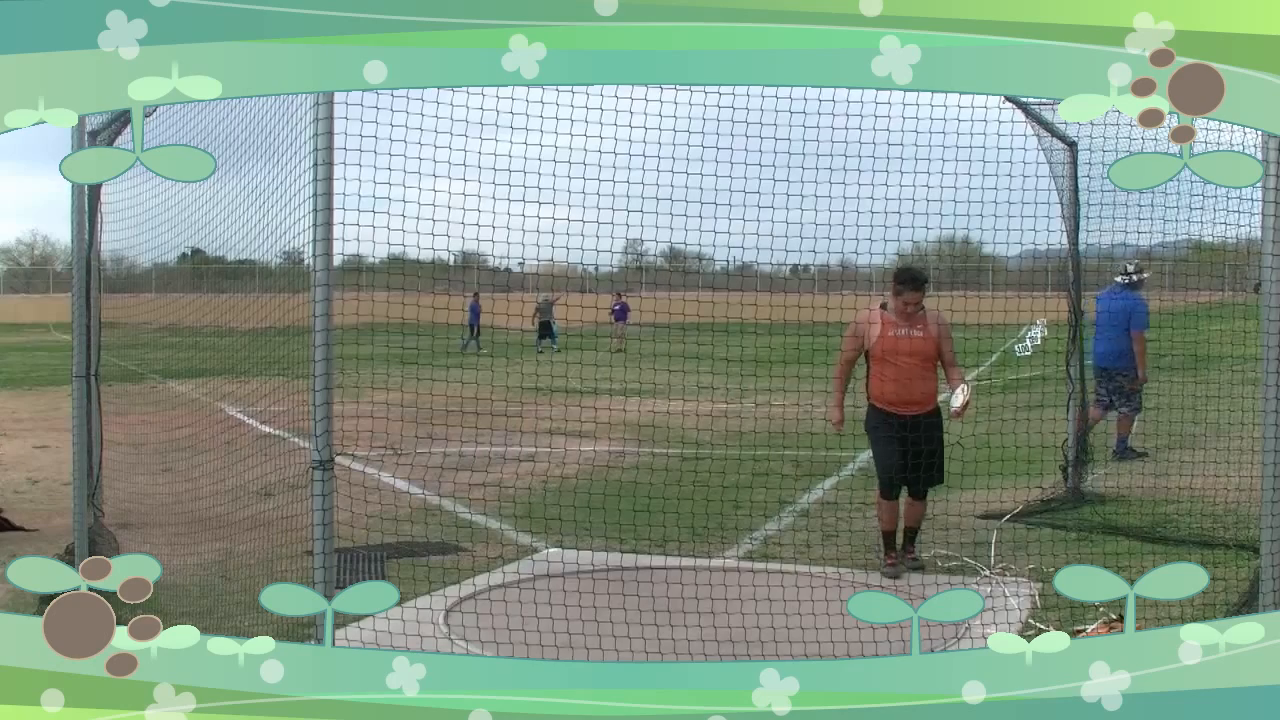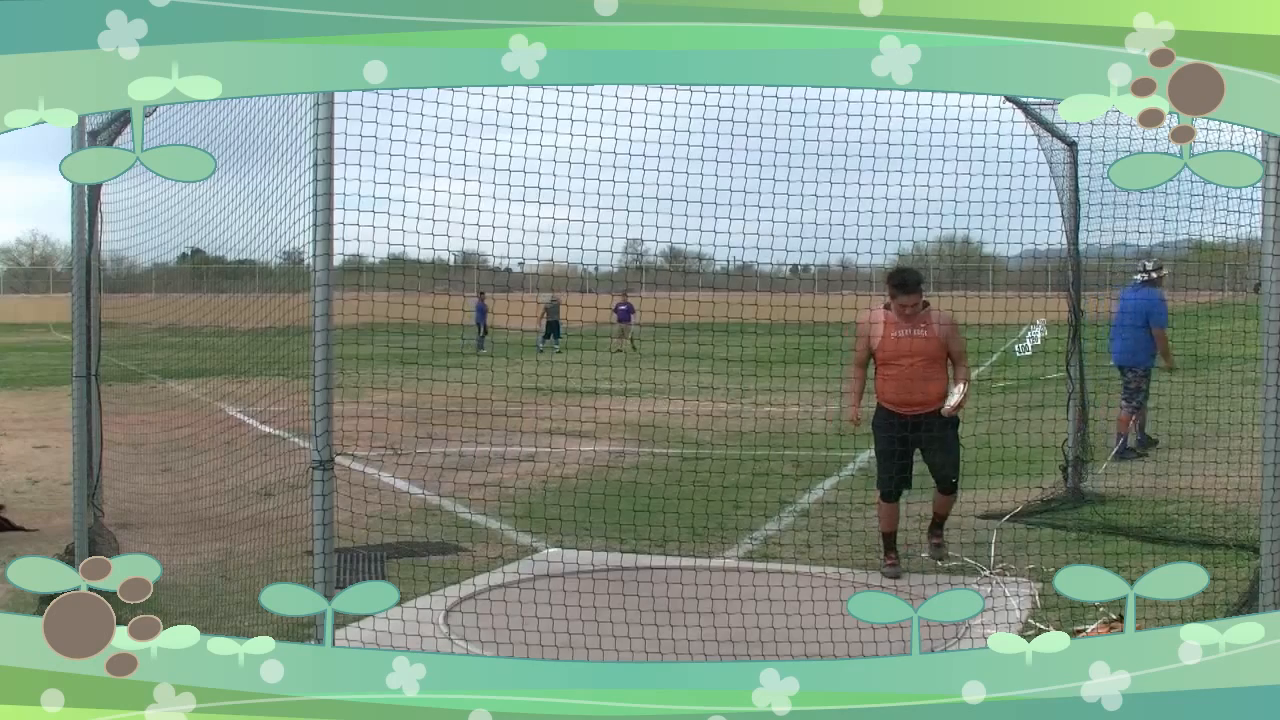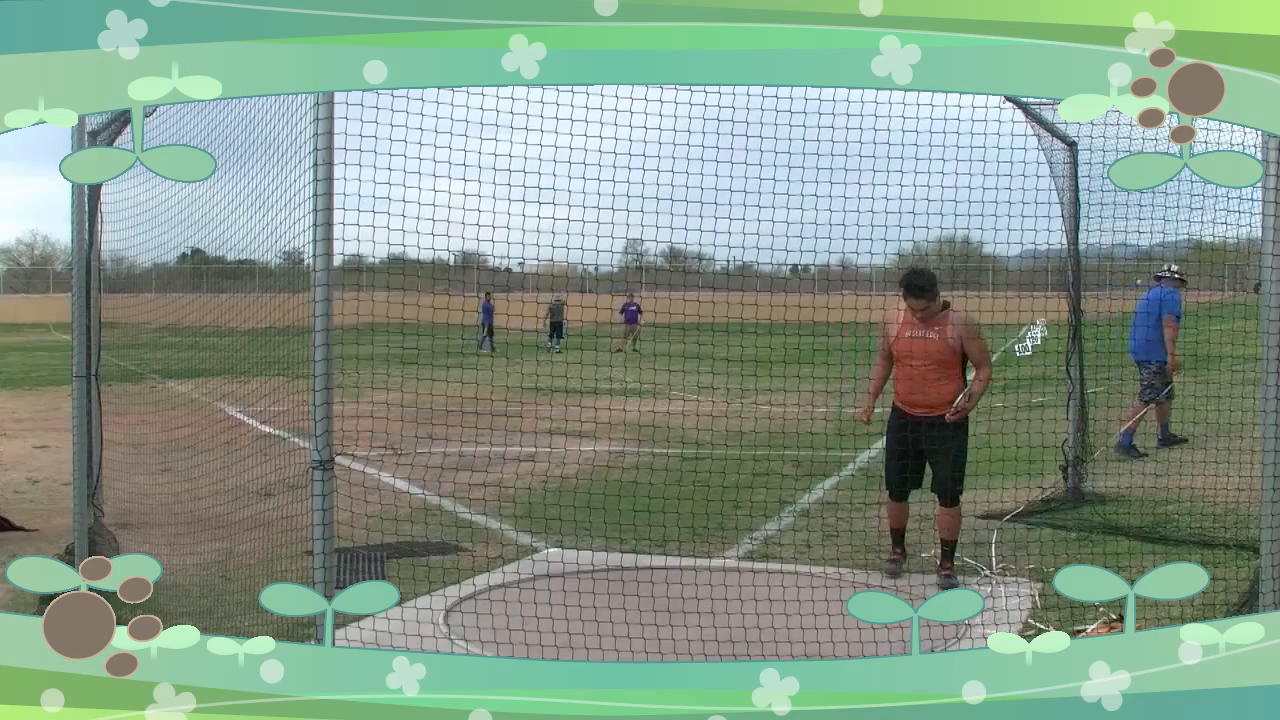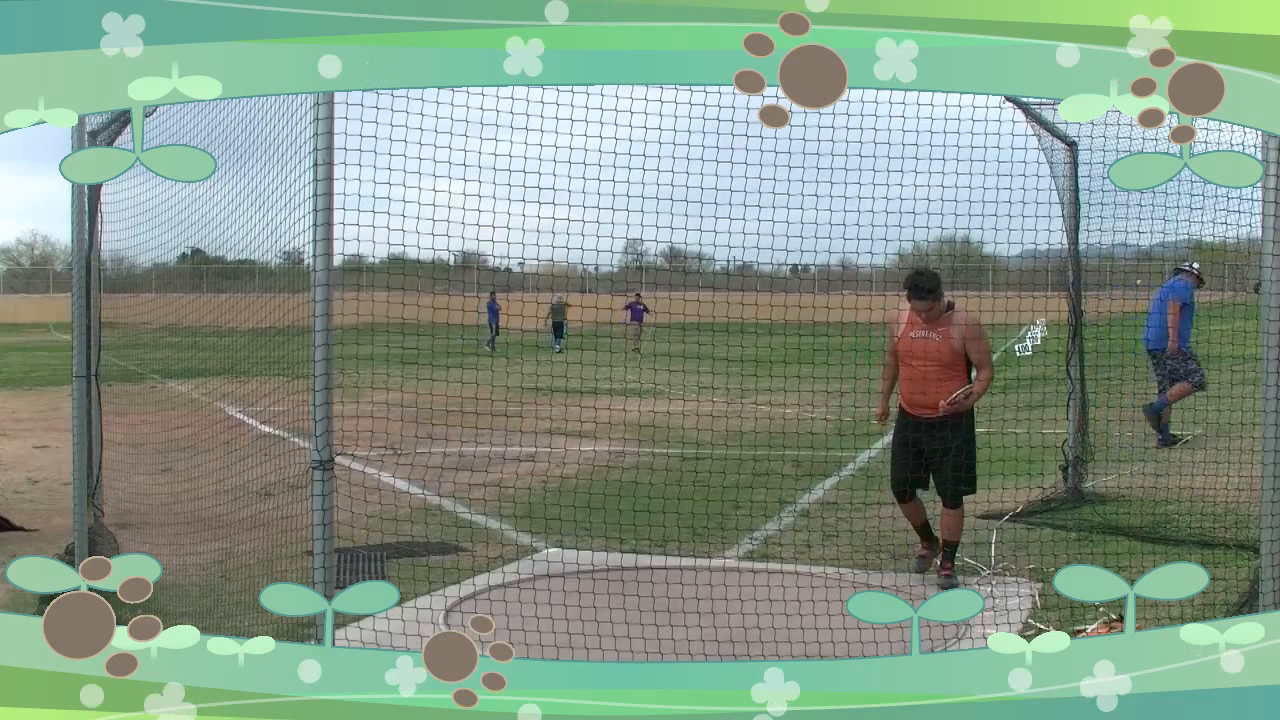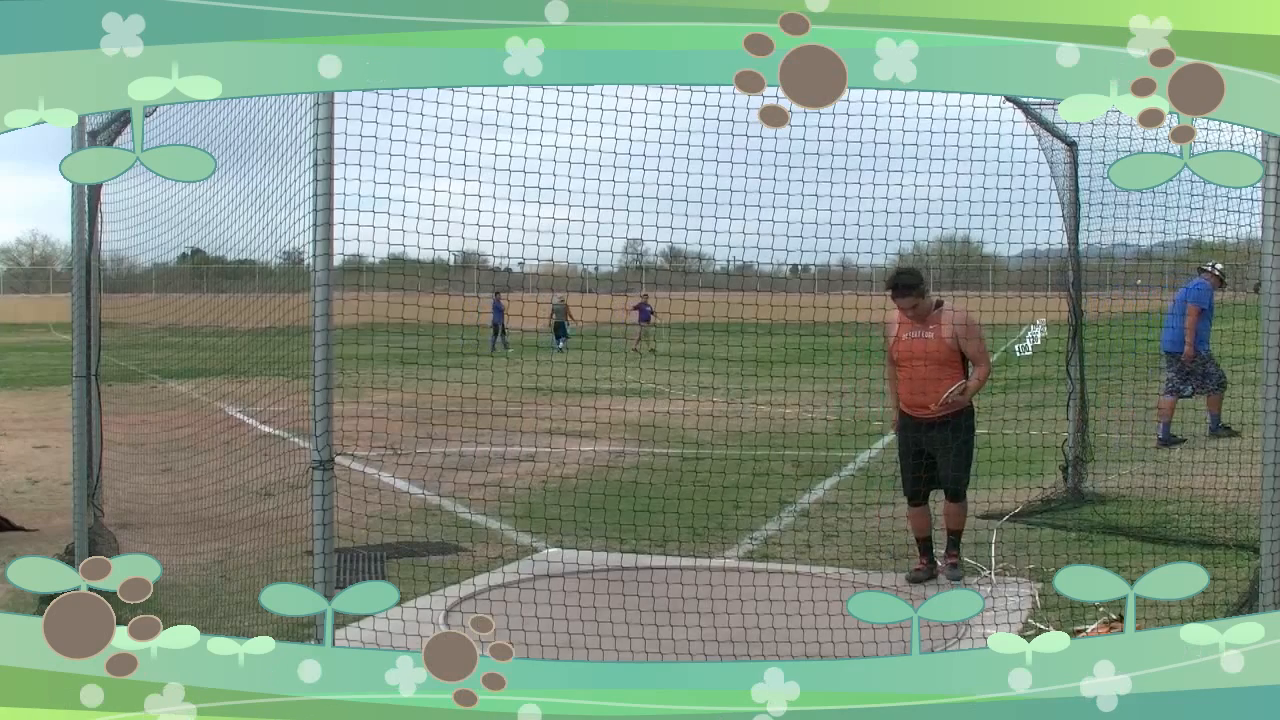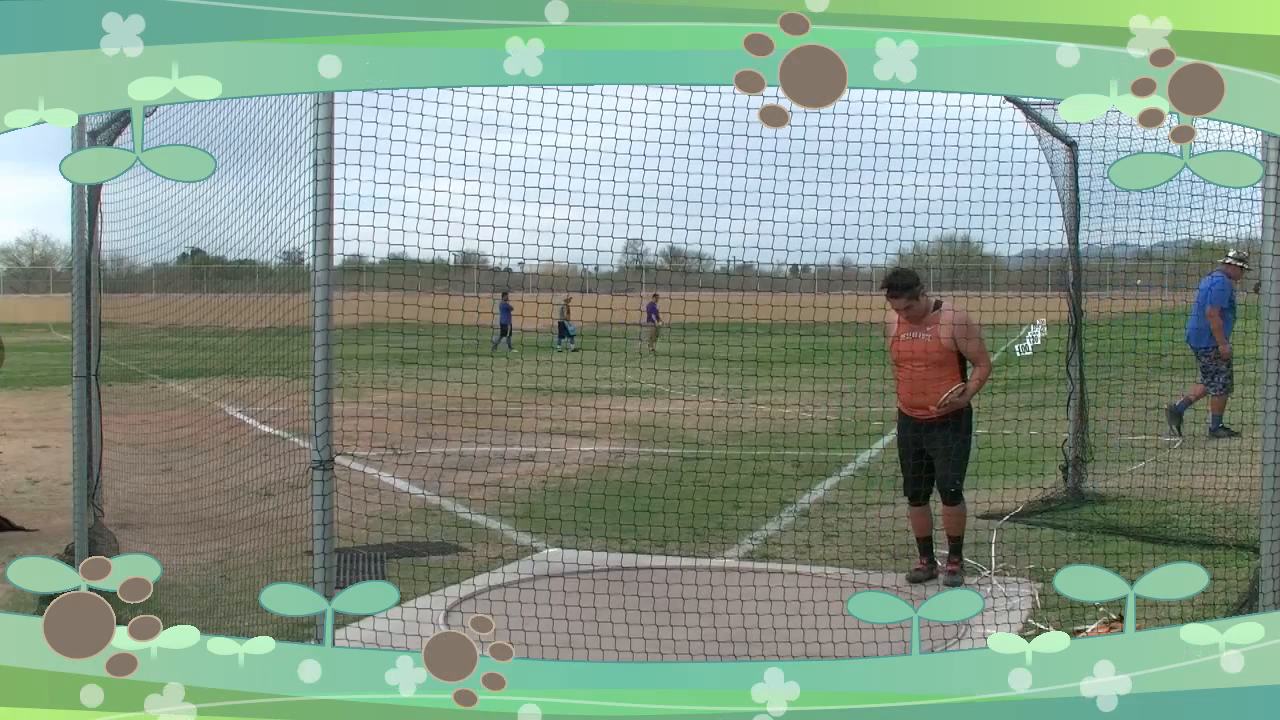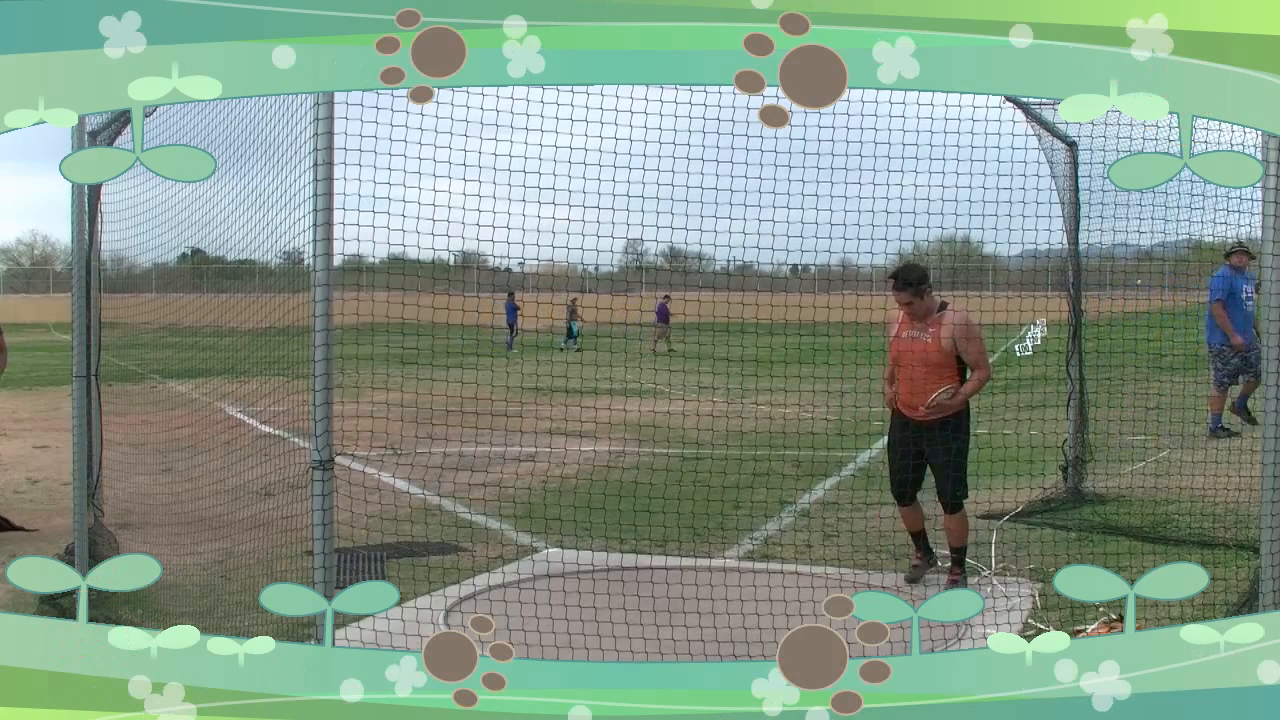
dt=0.3s
person 1, frame 1
left shoulder: (936, 322)
right shoulder: (866, 321)
left elbow: (951, 365)
right elbow: (845, 364)
right wrist: (837, 405)
left hip: (926, 418)
right hip: (884, 418)
left knee: (919, 488)
right knee: (889, 484)
left ankle: (909, 547)
right ankle: (890, 552)
person 1, frame 2
left shoulder: (942, 321)
right shoulder: (871, 322)
left elbow: (960, 362)
right elbow: (860, 365)
left wrist: (960, 394)
right wrist: (855, 403)
left hip: (936, 417)
right hip: (890, 418)
left knee: (948, 482)
right knee: (889, 489)
left ankle: (936, 530)
right ankle: (890, 554)
person 1, frame 3
left shoulder: (961, 324)
right shoulder: (895, 321)
left elbow: (983, 367)
right elbow: (884, 360)
left wrist: (970, 401)
right wrist: (870, 399)
left hip: (947, 422)
right hip: (903, 417)
left knee: (948, 493)
right knee: (896, 488)
left ankle: (946, 565)
right ankle: (896, 550)
person 1, frame 4
left shoulder: (965, 325)
right shoulder: (900, 320)
left elbow: (985, 370)
left wrist: (970, 400)
right wrist: (883, 400)
left hip: (951, 422)
right hip: (909, 419)
left knee: (951, 495)
right knee: (901, 488)
left ankle: (947, 564)
right ankle: (928, 542)
person 1, frame 5
left shoulder: (957, 320)
right shoulder: (893, 324)
left elbow: (982, 364)
left wrist: (965, 396)
right wrist: (895, 407)
left hip: (952, 421)
right hip: (911, 422)
left knee: (954, 487)
right knee: (914, 494)
left ankle: (952, 551)
right ankle: (925, 560)
person 1, frame 6
left shoulder: (956, 321)
right shoulder: (894, 324)
left elbow: (983, 364)
left wrist: (965, 397)
right wrist: (902, 398)
left hip: (950, 422)
right hip: (909, 422)
left knee: (950, 488)
right knee: (915, 494)
left ankle: (955, 558)
right ankle: (926, 559)
person 1, frame 7
left shoulder: (958, 323)
right shoulder: (897, 321)
left elbow: (982, 371)
left wrist: (955, 401)
right wrist: (888, 385)
left hip: (946, 424)
right hip: (904, 420)
left knee: (951, 499)
right knee: (902, 491)
left ankle: (958, 569)
right ankle: (922, 553)
person 2, frame 1
left shoulder: (1103, 295)
right shoulder: (1137, 301)
right elbow: (1137, 338)
right wrist: (1142, 368)
left hip: (1100, 357)
right hip: (1123, 360)
left knee: (1101, 402)
right knee: (1128, 405)
right ankle: (1121, 449)
person 2, frame 2
left shoulder: (1126, 293)
right shoulder: (1156, 298)
right elbow: (1159, 334)
right wrist: (1168, 359)
left hip: (1119, 353)
right hip: (1139, 357)
left knee: (1135, 398)
right knee: (1131, 403)
left ankle: (1142, 438)
right ankle: (1121, 448)
person 2, frame 3
left shoulder: (1151, 293)
right shoulder: (1171, 292)
right elbow: (1169, 324)
left wrist: (1169, 356)
right wrist: (1172, 354)
left hip: (1140, 350)
right hip: (1155, 353)
left knee: (1162, 394)
right knee: (1147, 399)
left ankle: (1164, 436)
right ankle: (1125, 443)
person 2, frame 4
left shoulder: (1167, 285)
right shoulder: (1184, 283)
right elbow: (1173, 308)
left wrist: (1172, 340)
right wrist: (1173, 338)
left hip: (1153, 343)
right hip: (1169, 343)
left knee: (1167, 388)
right knee: (1195, 379)
left ankle: (1164, 435)
right ankle: (1155, 409)
person 2, frame 5
left shoulder: (1189, 286)
right shoulder: (1204, 287)
right elbow: (1191, 314)
right wrist: (1189, 344)
left hip: (1170, 344)
right hip: (1190, 346)
left knee: (1172, 390)
right knee: (1215, 384)
left ankle: (1163, 435)
right ankle: (1215, 427)
person 2, frame 6
left shoulder: (1212, 279)
right shoulder: (1222, 283)
right elbow: (1212, 314)
right wrist: (1222, 343)
left hip: (1198, 338)
right hip: (1210, 341)
left knee: (1211, 382)
right knee: (1221, 384)
left ankle: (1177, 409)
right ankle: (1215, 427)
person 2, frame 7
left shoulder: (1247, 276)
right shoulder: (1223, 276)
right elbow: (1216, 308)
left wrist: (1257, 330)
right wrist: (1233, 335)
left hip: (1246, 337)
right hip: (1224, 340)
left knee: (1259, 372)
right knee: (1222, 382)
left ankle: (1240, 405)
right ankle: (1215, 426)
